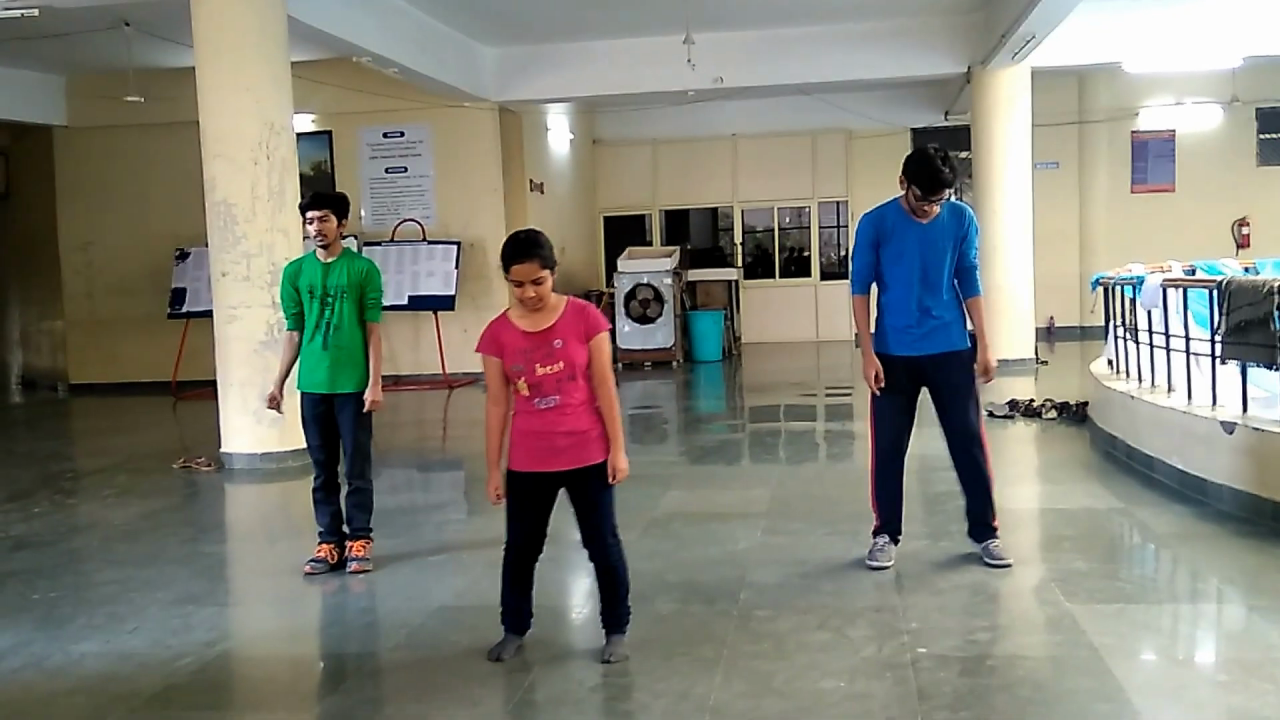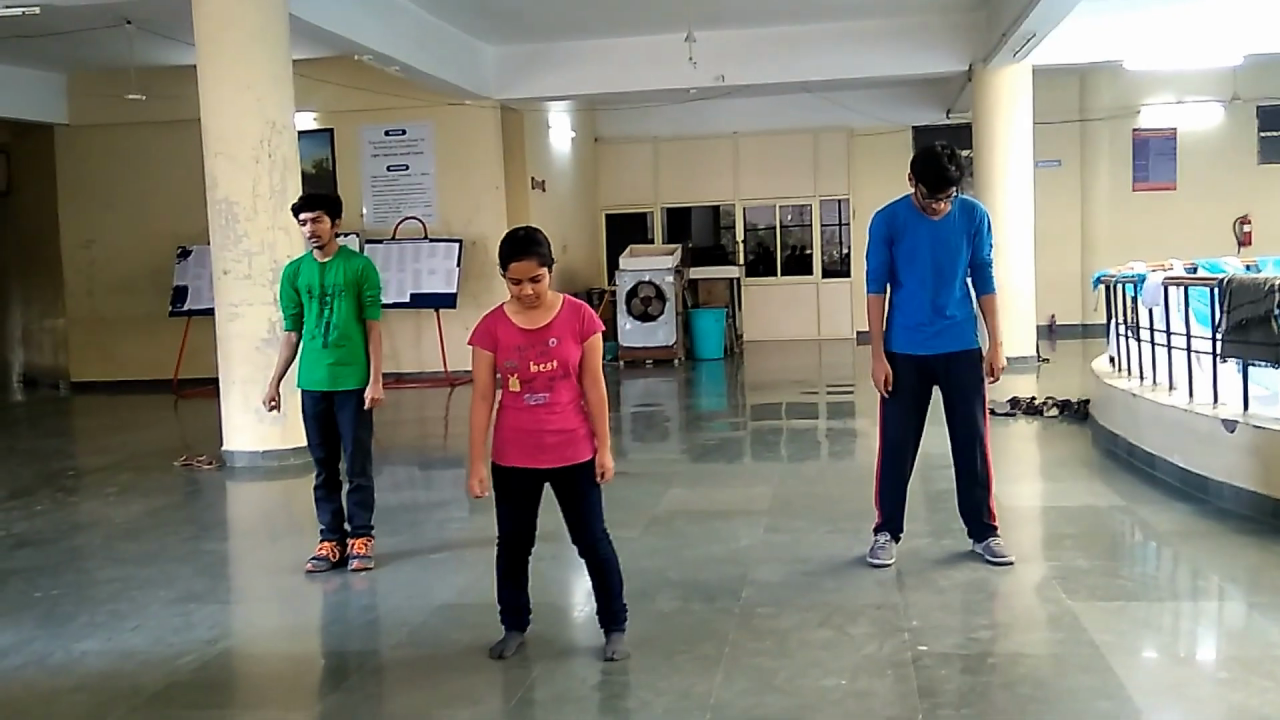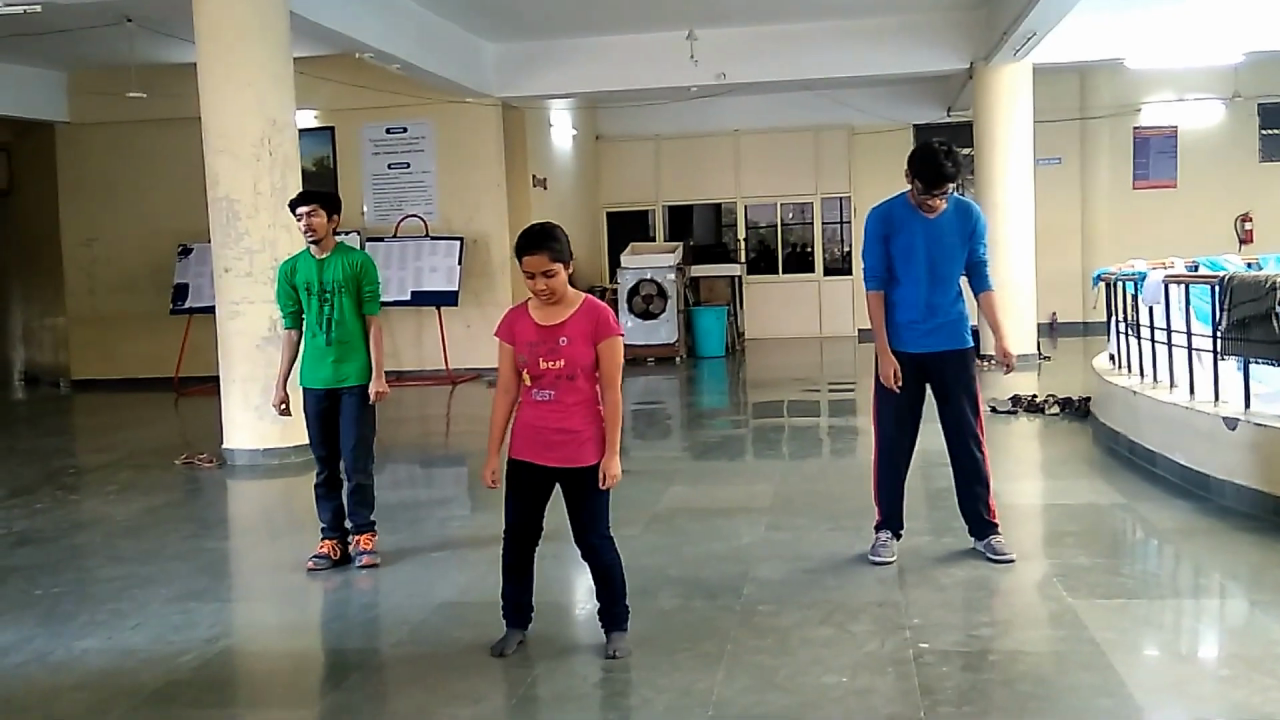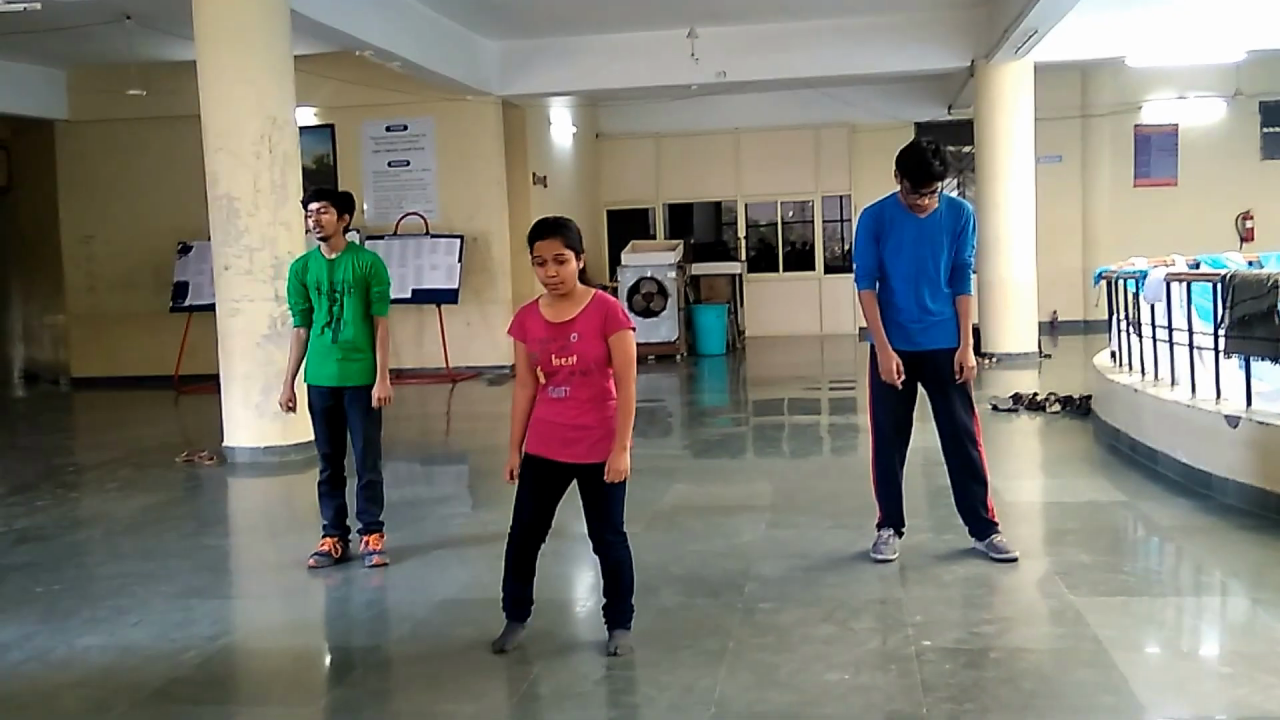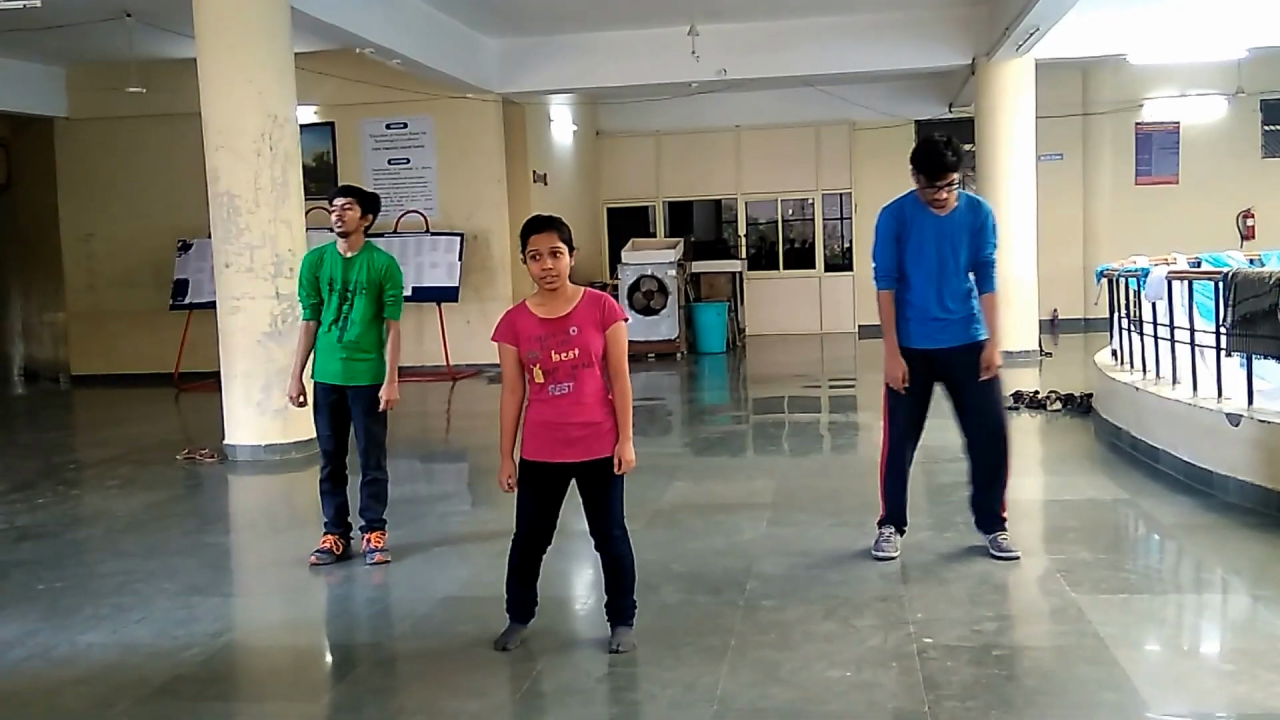
dt=0.3s
person 1, frame 1
left shoulder: (584, 317)
right shoulder: (497, 332)
left elbow: (605, 385)
right elbow: (497, 404)
left wrist: (618, 448)
right wrist: (494, 468)
left hip: (587, 455)
right hip: (528, 462)
left knee: (602, 544)
right knee: (521, 547)
left ankle: (616, 630)
right ankle: (514, 629)
person 1, frame 2
left shoulder: (579, 316)
right shoulder: (491, 327)
left elbow: (594, 386)
right elbow: (483, 398)
left wrist: (604, 447)
right wrist: (476, 463)
left hip: (573, 453)
right hip: (513, 457)
left knee: (592, 540)
right knee: (513, 544)
left ankle: (615, 627)
right ankle: (514, 627)
person 1, frame 3
left shoulder: (597, 316)
right shoulder: (514, 320)
left elbow: (611, 390)
right elbow: (506, 390)
left wrist: (612, 454)
right wrist: (492, 453)
left hip: (583, 454)
right hip: (527, 454)
left knee: (594, 541)
right knee: (518, 540)
left ankle: (616, 626)
right ankle: (516, 624)
person 1, frame 4
left shoulder: (608, 311)
right shoulder: (526, 319)
left elbow: (626, 385)
right elbow: (525, 386)
left wrist: (621, 449)
right wrist: (514, 448)
left hip: (598, 449)
right hip: (544, 449)
left knee: (608, 538)
right knee: (524, 533)
left ankle: (619, 624)
right ankle: (515, 618)
person 1, frame 5
left shoulder: (601, 307)
right shoulder: (514, 321)
left elbow: (619, 377)
right elbow: (512, 392)
left wrist: (626, 439)
right wrist: (506, 456)
left hip: (599, 446)
right hip: (540, 451)
left knee: (610, 535)
right knee: (529, 537)
left ankle: (622, 621)
right ankle: (518, 618)
person 2, frame 1
left shoulder: (961, 219)
right shoulder: (875, 223)
left elbow: (969, 283)
right elbow: (860, 288)
left wrist: (983, 346)
right wrist: (868, 352)
left hip: (950, 348)
right hip: (894, 352)
left knee: (969, 439)
right knee: (888, 445)
left ankle: (984, 531)
right ankle: (886, 533)
person 2, frame 2
left shoulder: (974, 216)
right shoulder: (888, 220)
left elbow: (984, 280)
right elbow: (876, 288)
left wrist: (995, 344)
right wrist: (877, 354)
left hip: (962, 348)
right hip: (904, 350)
left knee: (972, 441)
right knee: (897, 443)
left ankle: (983, 531)
right ankle: (887, 531)
person 2, frame 3
left shoulder: (968, 215)
right shoulder: (883, 218)
left elbow: (979, 278)
right elbow: (875, 285)
left wrist: (999, 337)
right wrist: (884, 351)
left hip: (954, 345)
right hip: (900, 348)
left knee: (968, 439)
right knee: (892, 442)
left ankle: (984, 529)
right ankle: (888, 529)
person 2, frame 4
left shoulder: (960, 214)
right shoulder: (874, 218)
left elbow: (962, 282)
right elbow: (865, 285)
left wrist: (966, 344)
right wrist: (884, 348)
left hip: (945, 345)
right hip: (893, 346)
left knee: (963, 438)
right knee: (888, 440)
left ankle: (984, 528)
right ankle: (890, 526)
person 2, frame 5
left shoulder: (979, 213)
right shoulder: (894, 216)
left elbow: (986, 280)
right elbow: (885, 285)
left wrist: (992, 342)
right wrist: (892, 352)
left hip: (967, 342)
right hip: (911, 345)
left knee: (991, 433)
right knee: (899, 438)
left ankle: (992, 524)
right ankle: (891, 525)
person 3, frame 1
left shoulder: (363, 269)
right shoulder: (295, 272)
left elbow: (373, 330)
right elbow: (294, 332)
left wrist: (375, 382)
right wrist: (279, 382)
left hip: (352, 384)
right hip: (313, 385)
left knee: (357, 468)
right knee: (323, 469)
left ankle: (359, 540)
right ankle: (330, 542)
person 3, frame 2
left shoulder: (360, 266)
right shoulder: (294, 273)
left elbow: (373, 327)
right elbow: (292, 332)
left wrist: (376, 379)
right wrist: (275, 382)
left hip: (353, 381)
right hip: (313, 382)
left knee: (357, 465)
right knee: (324, 467)
left ankle: (361, 537)
right ankle: (331, 539)
person 3, frame 3
left shoulder: (358, 262)
right shoulder: (291, 269)
left elbow: (372, 322)
right elbow: (292, 330)
left wrist: (378, 374)
right wrist: (280, 384)
left hip: (355, 377)
right hip: (315, 380)
left knee: (357, 461)
right knee: (325, 465)
left ankle: (363, 534)
right ankle: (332, 538)
person 3, frame 4
left shoulder: (368, 262)
right shoulder: (302, 268)
left elbow: (380, 324)
right elbow: (300, 329)
left wrist: (383, 377)
right wrist: (288, 382)
left hip: (361, 377)
right hip: (321, 378)
left knee: (367, 461)
right knee: (329, 463)
left ankle: (371, 534)
right ankle: (334, 536)
person 3, frame 5
left shoulder: (384, 265)
right shoulder: (315, 261)
left elbow: (392, 327)
right elbow: (310, 322)
left wrist: (391, 380)
right wrist: (296, 375)
left hip: (367, 376)
right hip: (327, 376)
left knee: (372, 460)
right knee: (331, 460)
left ankle: (374, 532)
right ankle: (336, 534)
